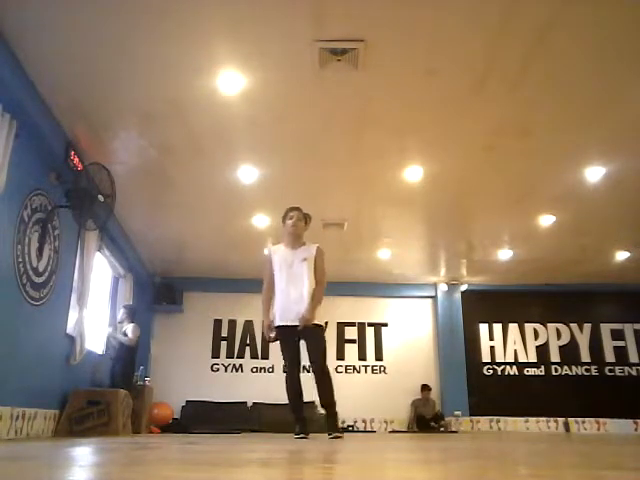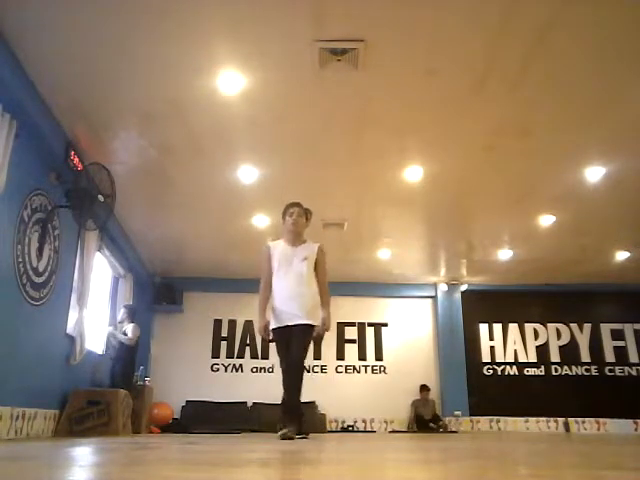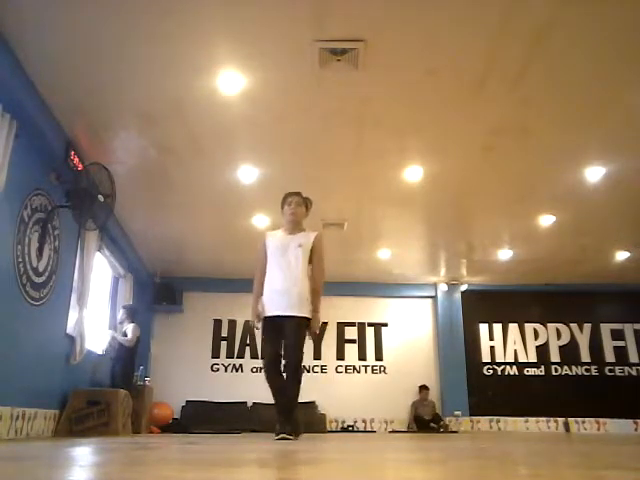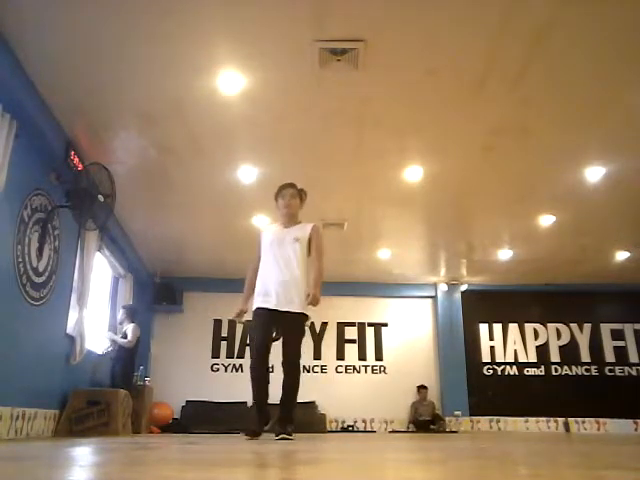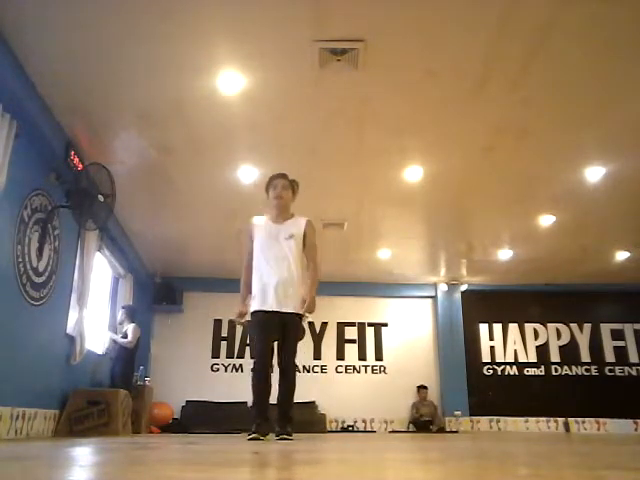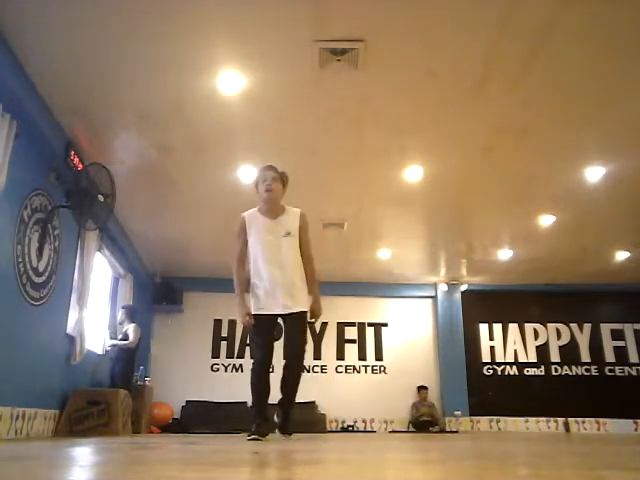
dt=0.3s
person 1, frame 1
left shoulder: (315, 251)
right shoulder: (273, 253)
left elbow: (320, 283)
right elbow: (268, 286)
left wrist: (310, 309)
right wrist: (266, 315)
left hip: (310, 318)
right hip: (284, 320)
left knee: (319, 365)
right knee: (292, 370)
left ankle: (331, 417)
right ankle: (300, 422)
person 1, frame 2
left shoulder: (316, 250)
right shoulder: (271, 249)
left elbow: (323, 284)
right elbow: (265, 284)
left wrist: (326, 313)
right wrist: (262, 315)
left hip: (306, 317)
right hip: (280, 319)
left knee: (296, 364)
right knee: (287, 370)
left ankle: (289, 419)
right ankle: (295, 420)
person 1, frame 3
left shoulder: (313, 239)
right shoulder: (269, 238)
left elbow: (317, 276)
right elbow: (261, 272)
left wrist: (315, 312)
right wrist: (255, 304)
left hip: (298, 309)
right hip: (271, 308)
left knee: (293, 363)
right knee: (270, 362)
left ankle: (286, 421)
right ankle: (286, 416)
person 1, frame 4
left shoulder: (310, 230)
right shoulder: (266, 232)
left elbow: (316, 262)
right elbow: (255, 267)
left wrist: (315, 288)
right wrist: (244, 300)
left hip: (295, 303)
right hip: (265, 301)
left knee: (291, 362)
right knee: (258, 354)
left ankle: (285, 421)
right ankle: (259, 415)
person 1, frame 5
left shoulder: (304, 225)
right shoulder: (256, 226)
left elbow: (311, 262)
right elbow: (248, 266)
left wrist: (311, 293)
right wrist: (243, 301)
left hip: (293, 303)
right hip: (261, 302)
left knee: (287, 362)
right knee: (261, 359)
left ankle: (284, 422)
right ankle: (260, 422)
person 1, frame 6
left shoulder: (298, 218)
right shoulder: (246, 220)
left elbow: (307, 259)
right elbow: (240, 264)
left wrist: (315, 296)
right wrist: (241, 301)
left hip: (295, 300)
right hip: (262, 301)
left knee: (295, 357)
right knee: (261, 360)
left ankle: (284, 412)
right ankle: (260, 422)
